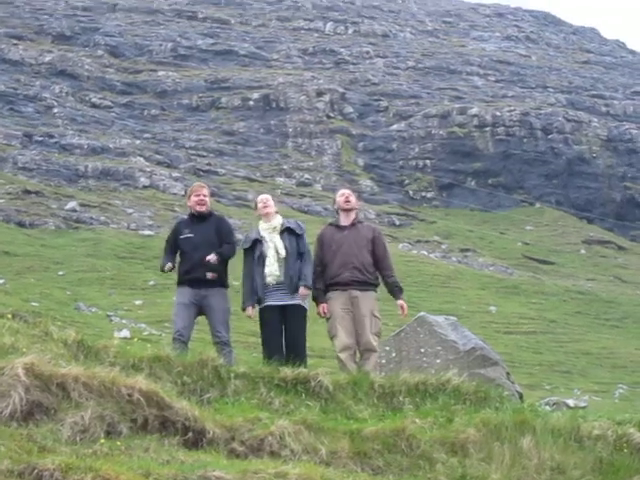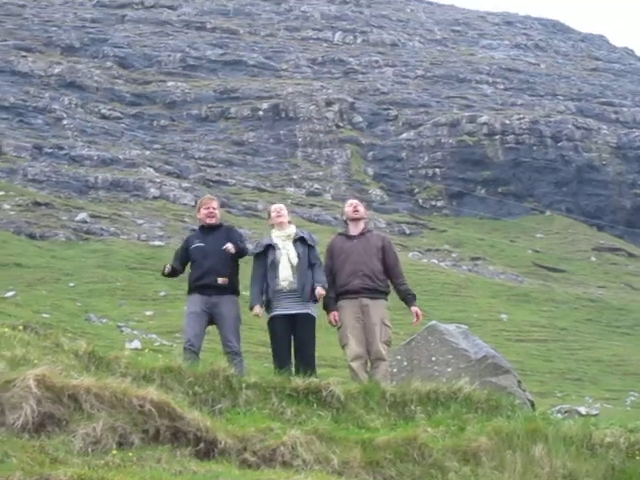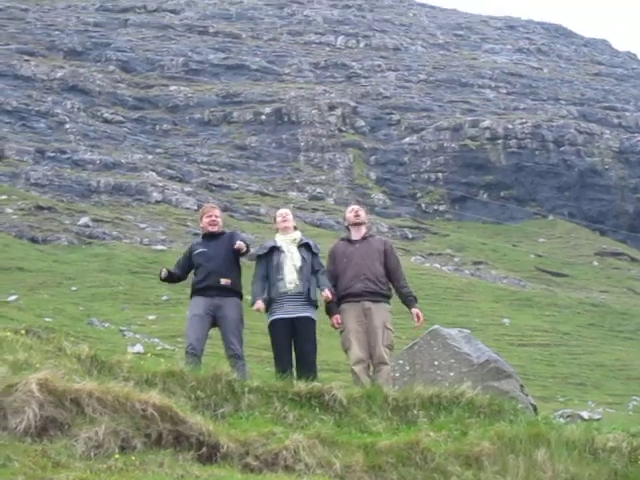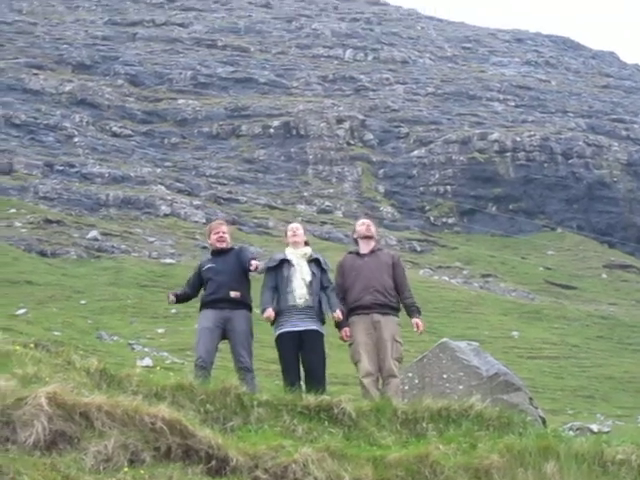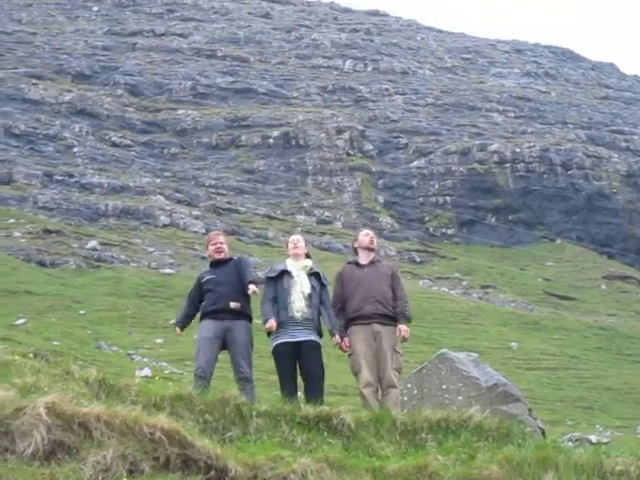
dt=0.1s
person 1, frame 1
left shoulder: (371, 231)
right shoulder: (325, 234)
left elbow: (385, 266)
right elbow: (318, 269)
left wrist: (398, 295)
right wrist: (320, 299)
left hip: (366, 294)
right hip: (337, 295)
left knee: (369, 344)
right knee: (344, 346)
person 1, frame 2
left shoulder: (381, 240)
right shoulder: (335, 244)
left elbow: (396, 274)
right elbow: (328, 278)
left wrist: (411, 301)
right wrist: (330, 307)
left hip: (376, 302)
right hip: (347, 303)
left knee: (379, 353)
right knee: (354, 354)
person 1, frame 3
left shoulder: (383, 245)
right shoulder: (337, 249)
left elbow: (397, 277)
right elbow: (330, 282)
left wrist: (412, 303)
right wrist: (333, 310)
left hip: (379, 305)
right hip: (350, 306)
left knee: (381, 357)
right knee: (357, 359)
person 1, frame 4
left shoulder: (391, 258)
right shoulder: (346, 262)
left elbow: (404, 289)
right elbow: (339, 295)
left wrist: (415, 314)
right wrist: (341, 323)
left hip: (388, 318)
right hip: (359, 319)
left knee: (391, 369)
right knee: (367, 371)
person 1, frame 5
left shoulder: (389, 269)
right shoulder: (345, 272)
left elbow: (400, 299)
right elbow: (337, 306)
left wrist: (403, 321)
right wrist: (341, 333)
left hip: (387, 328)
right hip: (358, 329)
left knee: (390, 380)
right knee: (366, 381)
person 2, frame 1
left shoulder: (219, 222)
right shoulder: (181, 226)
left elbow: (231, 247)
right elbow: (169, 252)
left wrist: (218, 254)
right wrist: (167, 264)
left hip: (215, 289)
right hip: (187, 289)
left knee: (222, 338)
right knee: (180, 336)
person 2, frame 2
left shoulder: (228, 232)
right shoulder: (192, 239)
left elbow: (243, 250)
right elbow: (178, 263)
left wrist: (235, 247)
right wrist: (170, 269)
left hip: (226, 296)
right hip: (198, 296)
left knee: (232, 347)
right knee: (191, 345)
person 2, frame 3
left shoulder: (231, 238)
right shoulder: (195, 247)
left elbow: (241, 246)
right elbow: (180, 271)
left wrist: (242, 246)
right wrist: (167, 274)
left hip: (229, 299)
right hip: (201, 299)
left knee: (235, 350)
right knee: (193, 348)
person 2, frame 4
left shoulder: (239, 253)
right shoulder: (204, 264)
left elbow: (248, 259)
right elbow: (191, 289)
left wrist: (253, 262)
right wrist: (177, 296)
left hip: (238, 311)
right hip: (210, 312)
left knee: (244, 363)
right knee: (202, 361)
person 2, frame 5
left shoulder: (239, 264)
right shoulder: (204, 276)
left elbow: (249, 274)
right elbow: (193, 303)
left wrist: (252, 283)
right wrist: (181, 322)
left hip: (238, 322)
right hip: (210, 322)
left knee: (244, 373)
right knee: (202, 372)
person 3, frame 1
left shoulder: (293, 228)
right shoulder: (253, 238)
left elbow: (305, 256)
right elbow: (249, 272)
left wrist: (305, 282)
right wrist: (248, 302)
left hip: (294, 296)
right hip: (268, 299)
left knee: (296, 343)
right knee: (271, 344)
person 3, frame 2
left shoulder: (304, 239)
right shoulder: (264, 246)
left elbow: (316, 264)
right elbow: (258, 276)
left wrist: (320, 284)
right wrist: (256, 302)
left hip: (303, 304)
right hip: (277, 306)
left knee: (305, 351)
right knee: (281, 353)
person 3, frame 3
left shoulder: (308, 245)
right shoulder: (268, 249)
left elbow: (319, 270)
right elbow: (259, 277)
left wrist: (325, 287)
right wrist: (258, 298)
left hip: (304, 308)
right hip: (278, 309)
left knee: (306, 354)
right knee: (282, 357)
person 3, frame 4
left shoulder: (317, 261)
right shoulder: (277, 262)
left elbow: (327, 287)
right elbow: (268, 288)
left wrist: (335, 308)
right wrist: (267, 307)
left hip: (311, 322)
right hip: (285, 322)
left knee: (315, 367)
right knee: (289, 370)
person 3, frame 5
left shoulder: (316, 275)
right shoulder: (277, 273)
left elbow: (325, 303)
right elbow: (268, 299)
left wrist: (334, 329)
right wrist: (269, 317)
left hip: (309, 333)
right hip: (283, 333)
left knee: (314, 375)
right knee: (287, 381)
